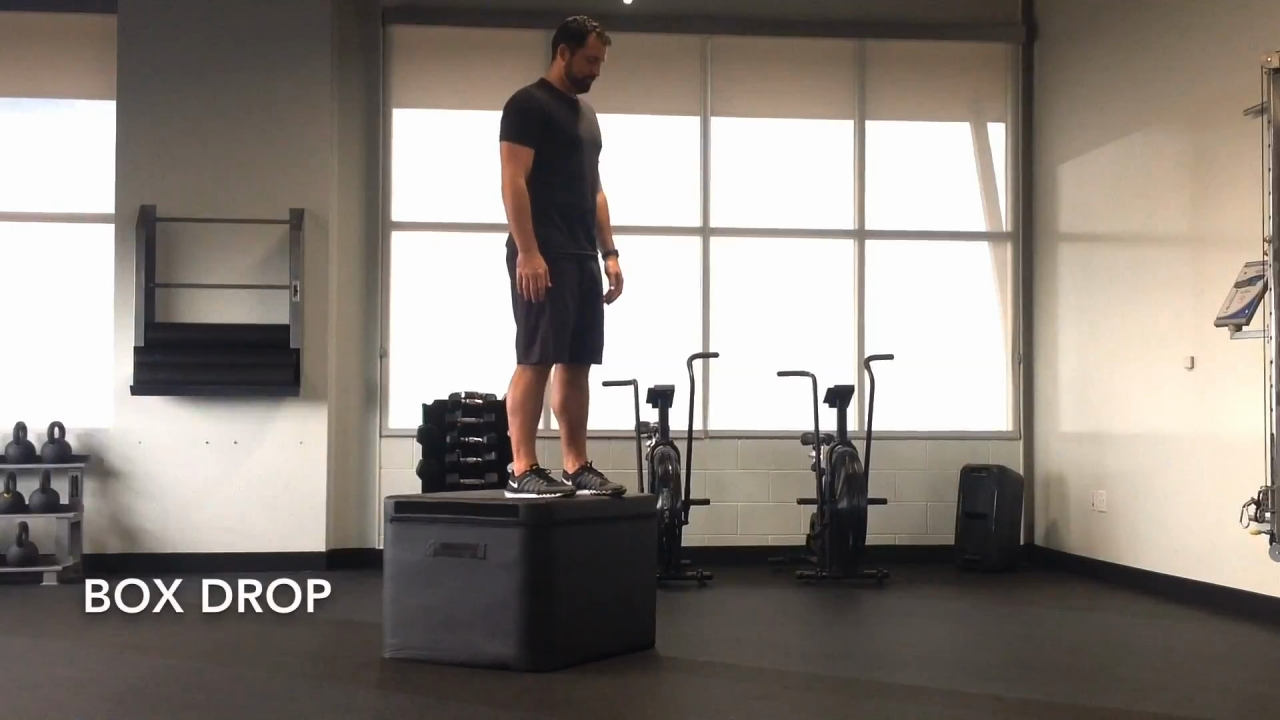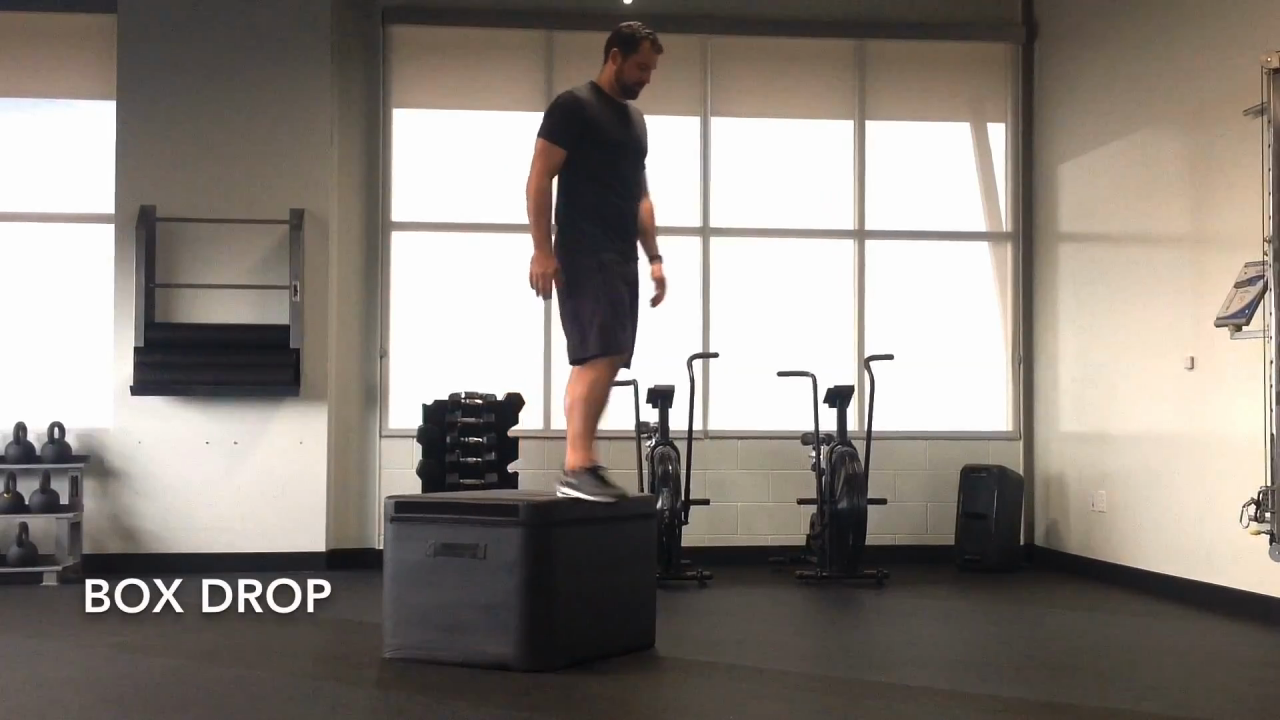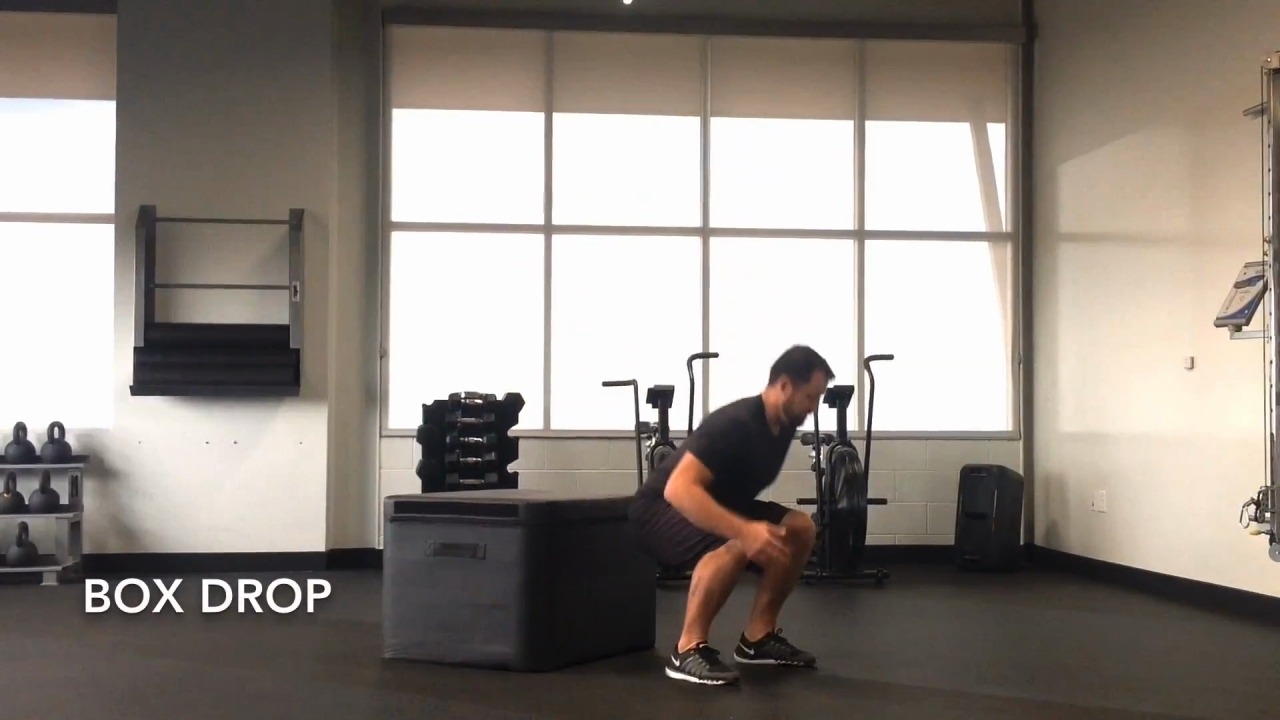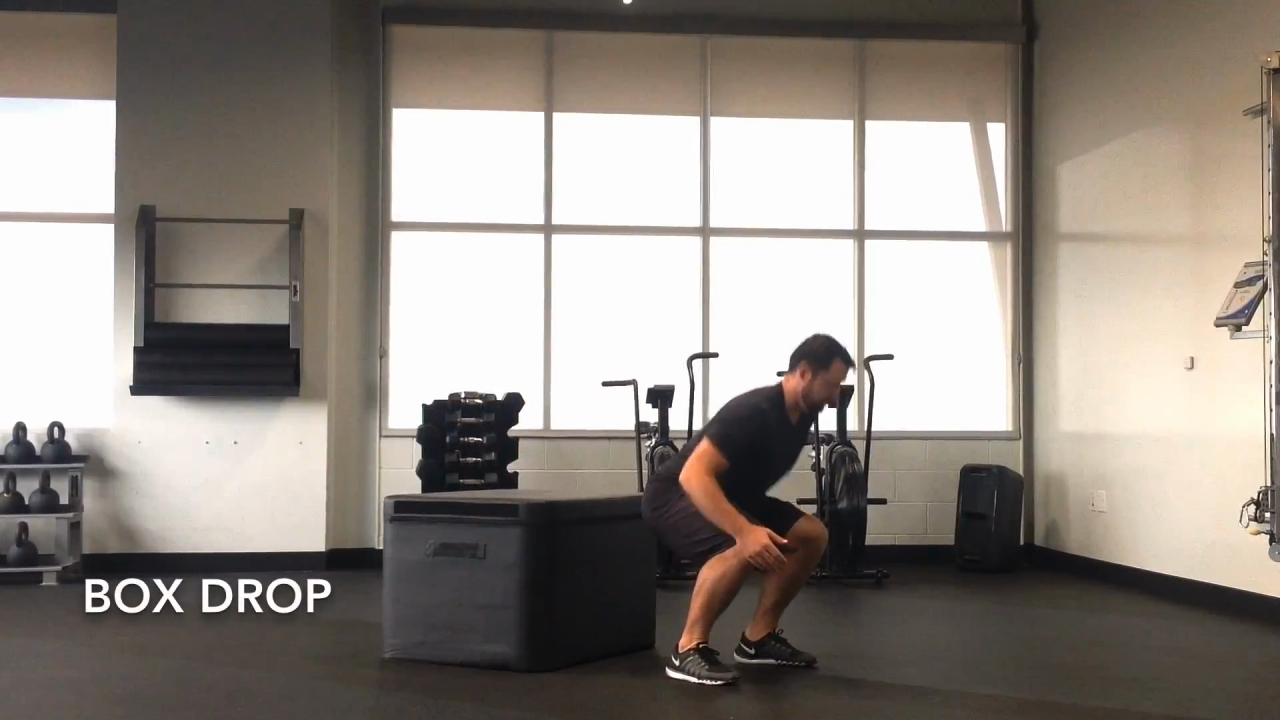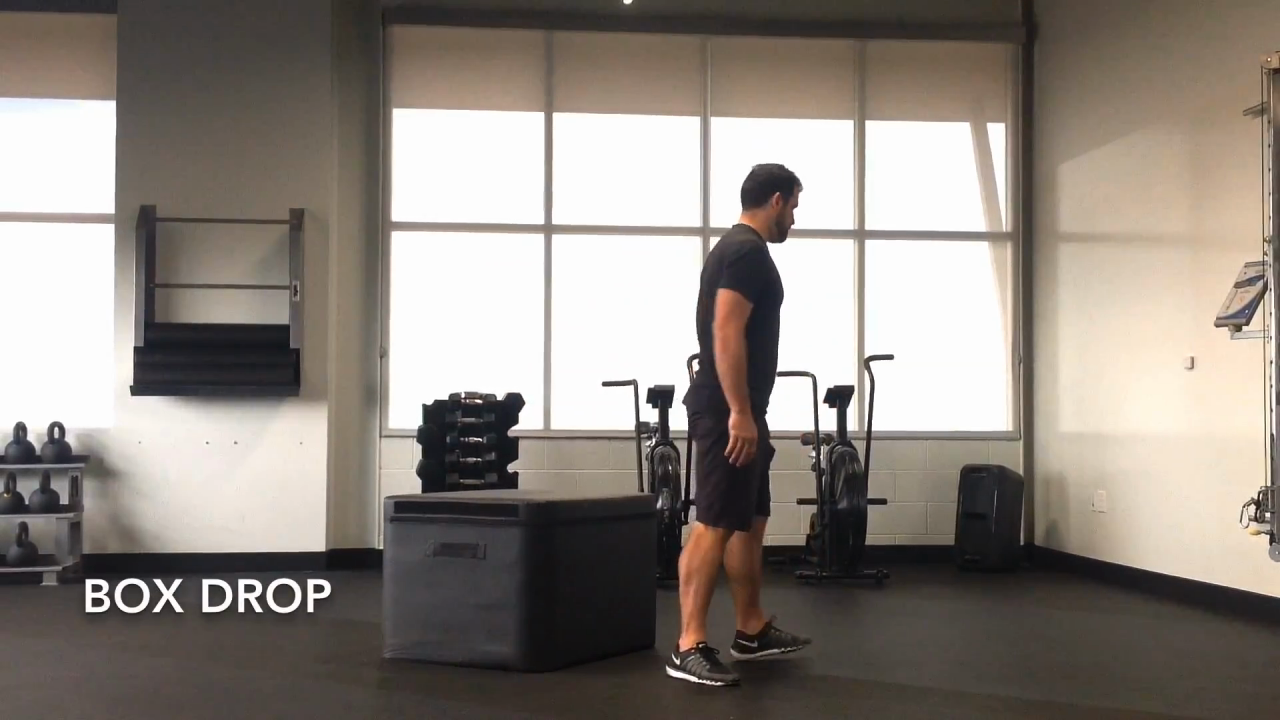
dt=1s
person 1, frame 1
left shoulder: (585, 113)
right shoulder: (528, 104)
right elbow: (513, 181)
left wrist: (609, 252)
right wrist: (528, 251)
left hip: (582, 257)
right hip: (543, 256)
left knee: (577, 365)
right knee: (536, 361)
left ankle: (576, 467)
right ankle: (523, 471)
person 1, frame 2
left shoulder: (634, 118)
right shoulder: (573, 106)
right elbow: (539, 180)
left wrist: (654, 257)
right wrist: (543, 251)
left hip: (621, 256)
right hip: (583, 254)
left knee: (597, 362)
right knee: (603, 356)
left ankle: (582, 468)
right ankle: (578, 464)
person 1, frame 3
left shoulder: (783, 427)
right shoulder: (735, 426)
right elbow: (677, 489)
right wrist: (744, 528)
right hip: (659, 510)
left knee: (801, 530)
right knee: (738, 544)
left ankle: (757, 638)
right ankle: (688, 650)
person 1, frame 4
left shoulder: (804, 415)
right shoulder: (753, 413)
right elbow: (693, 475)
left wrist: (754, 519)
right wrist: (744, 531)
right hip: (675, 496)
left knee: (811, 535)
right knee: (745, 548)
left ankle: (758, 638)
right ankle: (689, 649)
person 1, frame 5
left shoulder: (737, 249)
right shoulder: (748, 251)
right elbow: (726, 332)
right wrist: (741, 413)
left hip: (734, 408)
right hip: (727, 409)
left knee: (751, 520)
right knee: (715, 525)
left ankle: (752, 630)
right ankle: (688, 647)
